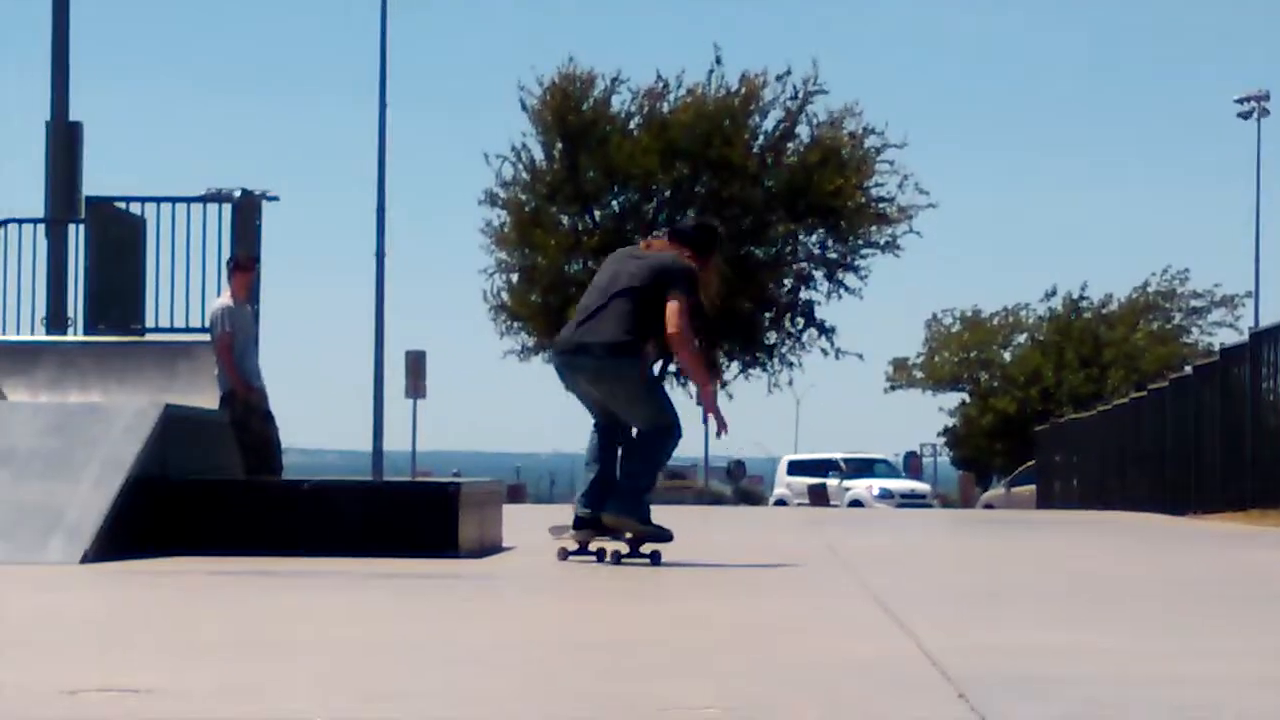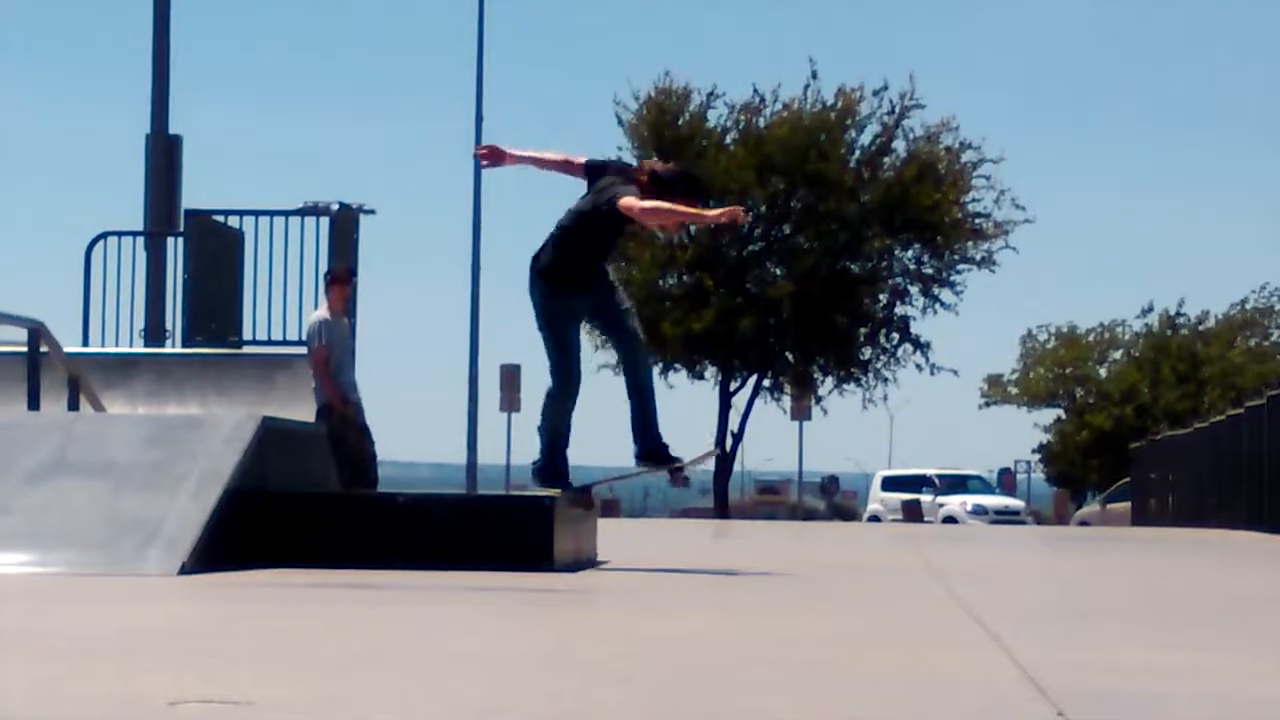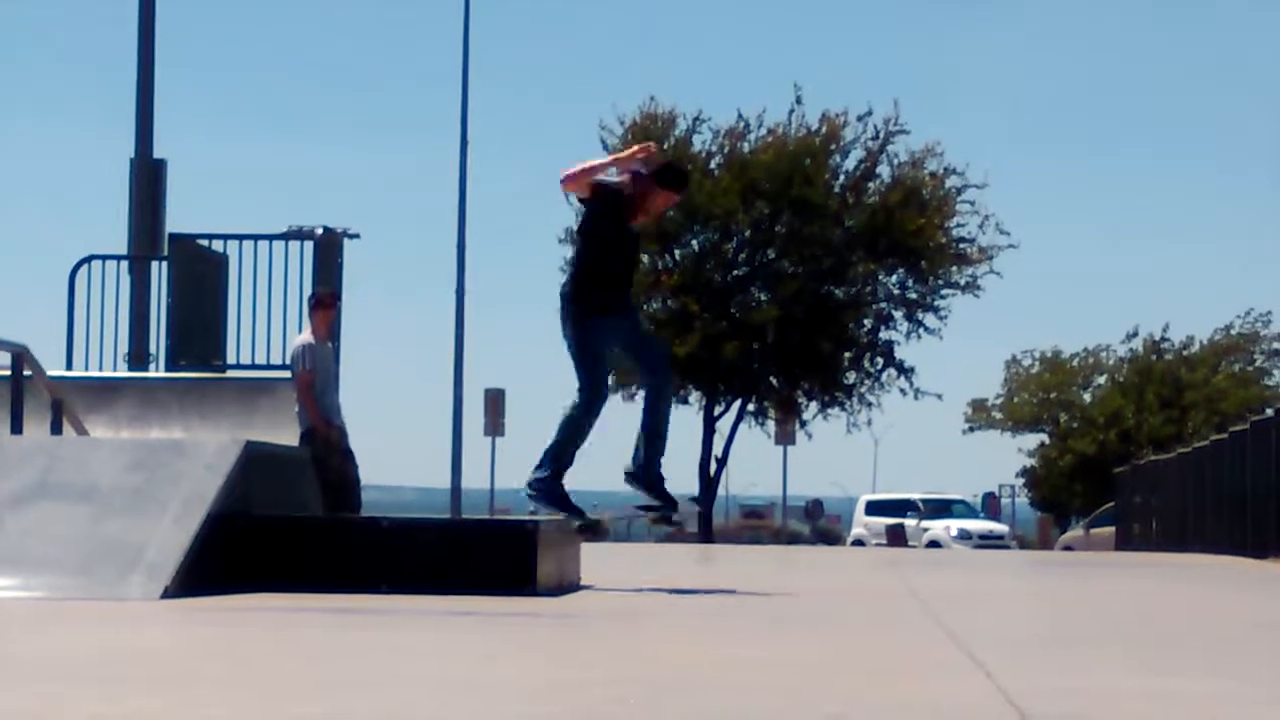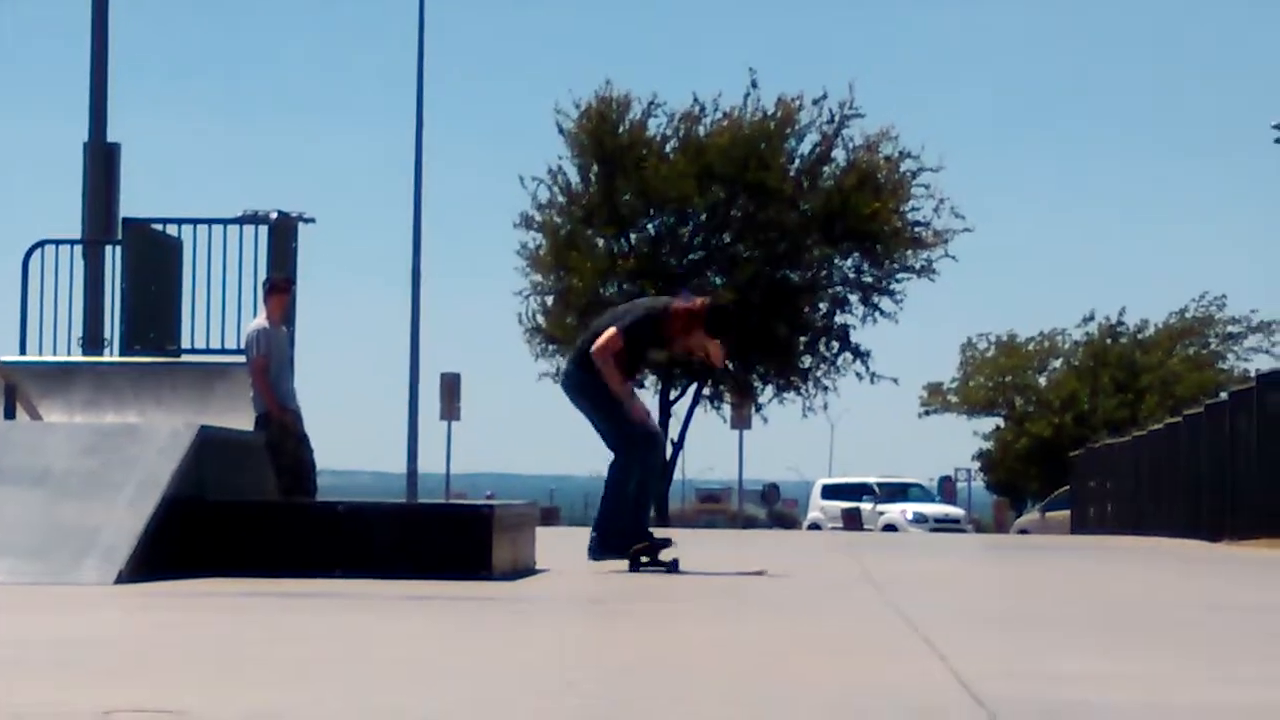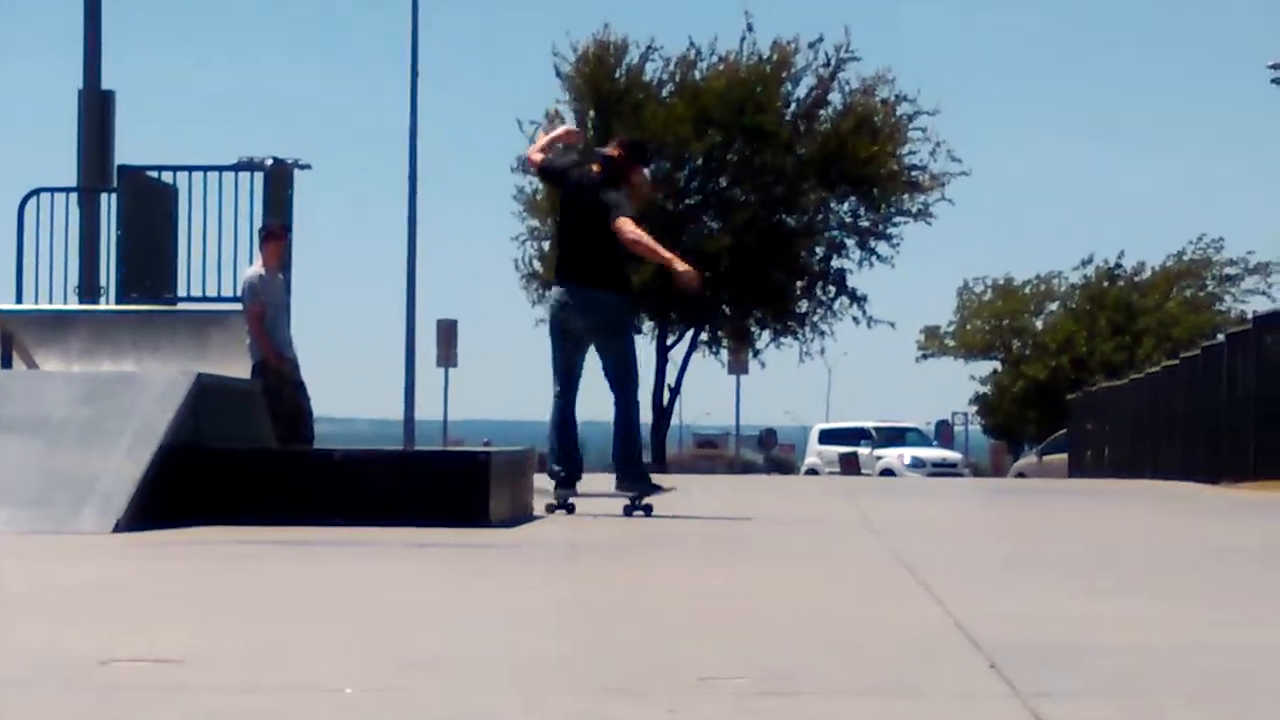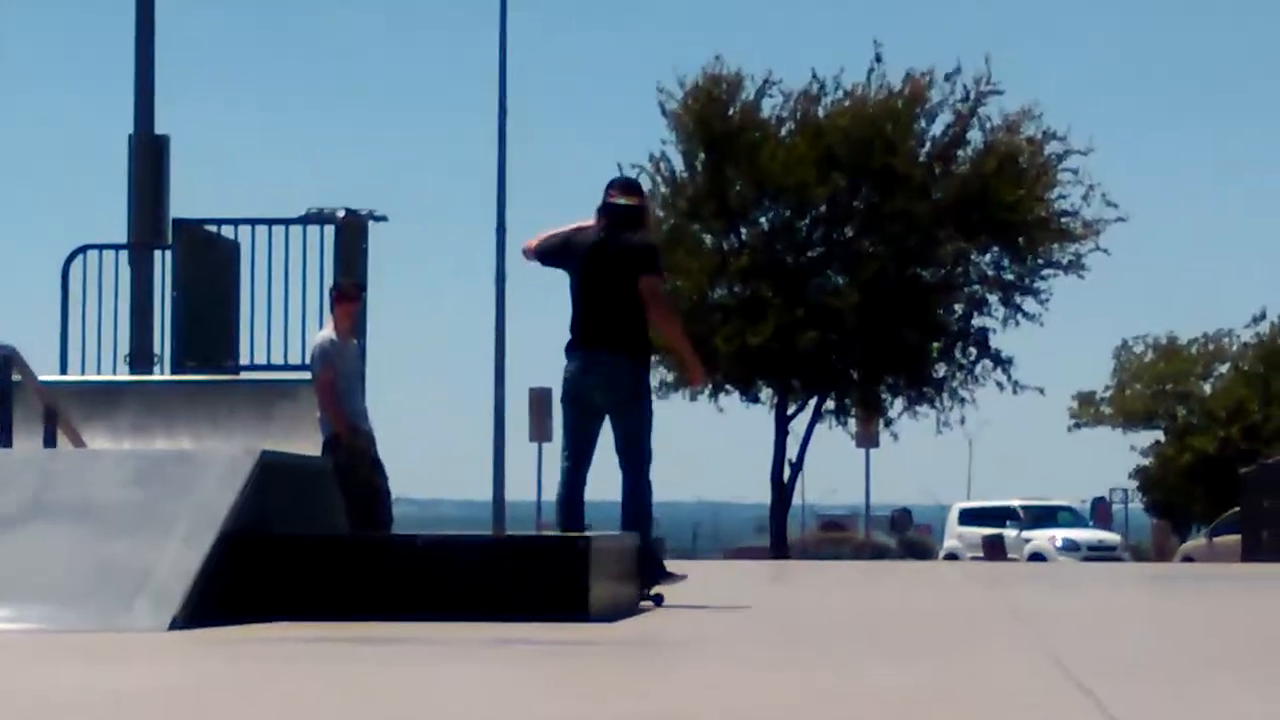
dt=0.7s
person 1, frame 1
left shoulder: (622, 256)
right shoulder: (682, 271)
right elbow: (677, 334)
right wrist: (707, 392)
left hip: (566, 357)
right hip: (615, 358)
left knee: (610, 424)
right knee: (662, 430)
left ankle: (588, 511)
right ankle: (625, 507)
person 1, frame 2
left shoulder: (620, 174)
right shoulder: (620, 194)
left elbow: (566, 162)
right elbow: (644, 210)
left wrist: (510, 157)
right wrist: (709, 216)
left hip: (591, 278)
right hip: (553, 285)
left knee: (634, 348)
right knee: (567, 378)
left ankle: (649, 447)
right ankle: (550, 469)
person 1, frame 3
left shoulder: (640, 208)
right shoulder: (612, 198)
right elbow: (570, 180)
right wrist: (621, 158)
left hip: (618, 310)
right hip: (583, 309)
left knee: (661, 381)
right knee: (593, 395)
left ankle: (645, 470)
right ankle: (545, 480)
person 1, frame 4
left shoulder: (681, 327)
right shoulder: (650, 317)
right elbow: (599, 350)
right wrist: (629, 401)
left hip: (608, 377)
right hip: (585, 375)
left knee: (651, 445)
right knee: (632, 447)
left ankle: (634, 533)
right ankle: (606, 539)
person 1, frame 5
left shoulder: (572, 173)
right shoulder: (615, 192)
left elbow: (534, 156)
right elbow: (628, 233)
left wrist: (558, 133)
right wrist: (674, 262)
left hip: (563, 297)
right hip: (605, 300)
left knee: (564, 392)
right knee: (625, 392)
left ankle: (564, 474)
right ankle: (630, 475)
person 1, frame 6
left shoulder: (580, 242)
right shoulder: (640, 246)
left elbow: (530, 249)
right elbow: (655, 304)
right wrist: (689, 359)
left hip: (580, 366)
right hip: (625, 368)
left knee: (573, 469)
right knee: (635, 471)
right ankle: (642, 564)
person 2, frame 1
left shoulder: (246, 308)
right shoulder: (223, 308)
right elbow: (223, 353)
left wrist: (257, 388)
right wrist: (243, 390)
left hip: (253, 391)
right hip: (237, 394)
left knee: (268, 448)
right knee: (245, 451)
person 2, frame 2
left shoulder: (344, 321)
right shoulder: (320, 321)
right elbow: (320, 367)
left wrist: (353, 402)
right wrist: (340, 404)
left hip: (350, 404)
right hip: (333, 407)
left knee: (365, 461)
right knee: (342, 465)
person 2, frame 3
left shoulder: (328, 345)
right shoulder: (304, 346)
right elbow: (304, 392)
left wrist: (337, 426)
right wrist: (323, 429)
left hip: (334, 428)
right hip: (317, 431)
left knee: (348, 485)
right knee: (326, 489)
person 2, frame 4
left shoulder: (282, 330)
right shoulder: (259, 330)
right elbow: (258, 375)
left wrist: (292, 410)
right wrist: (278, 413)
left hip: (289, 412)
right hip: (272, 415)
left knee: (304, 469)
right knee: (281, 473)
person 2, frame 5
left shoulder: (279, 278)
right shoulder: (255, 278)
right elbow: (255, 323)
left wrist: (289, 357)
right wrist: (274, 360)
left hip: (286, 359)
right hip: (269, 363)
left knee: (301, 416)
right knee: (278, 420)
person 2, frame 6
left shoulder: (353, 344)
right shoulder: (325, 343)
right elbow: (325, 394)
left wrist: (364, 431)
right wrist: (346, 434)
left hip: (361, 434)
right hip: (342, 438)
left knee: (378, 497)
right knee: (353, 501)
